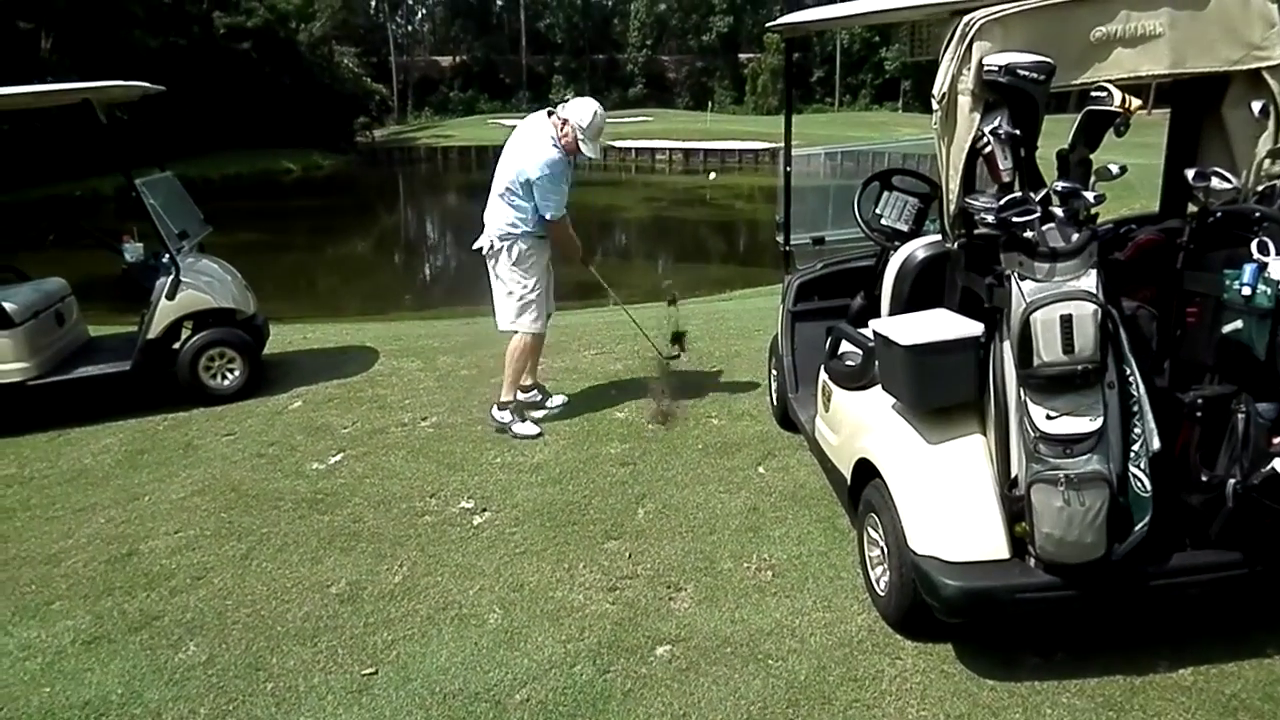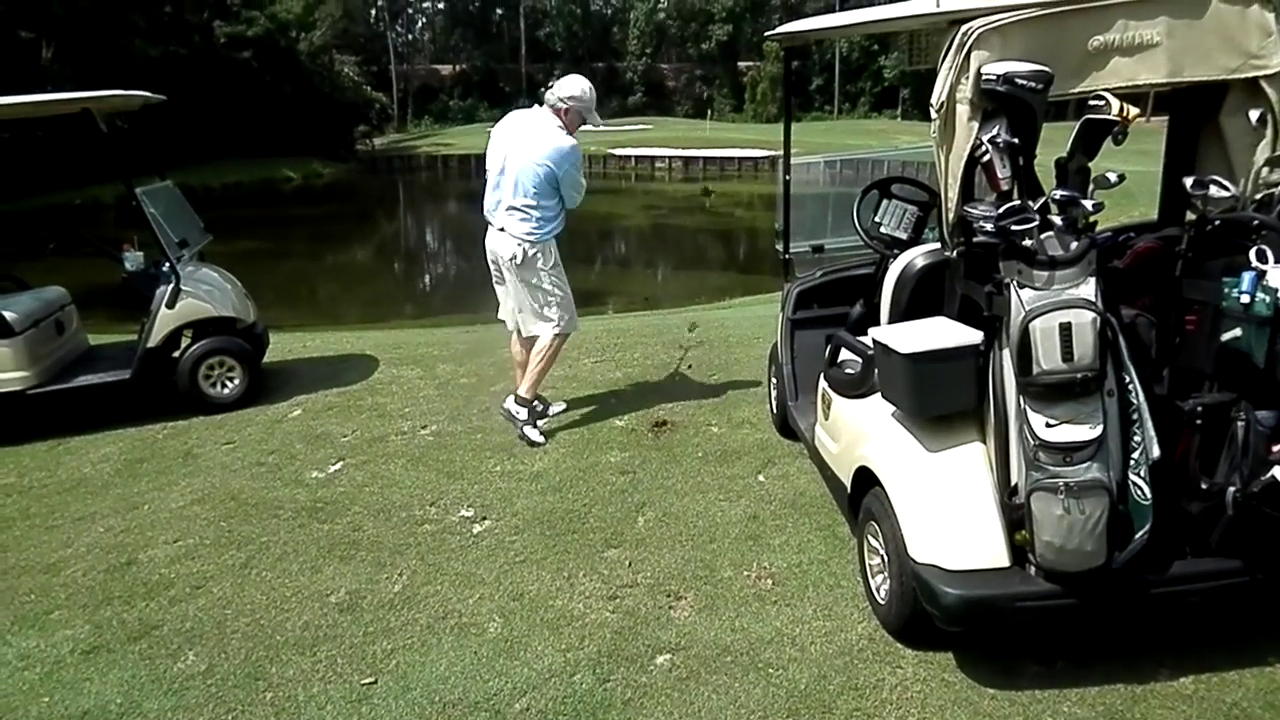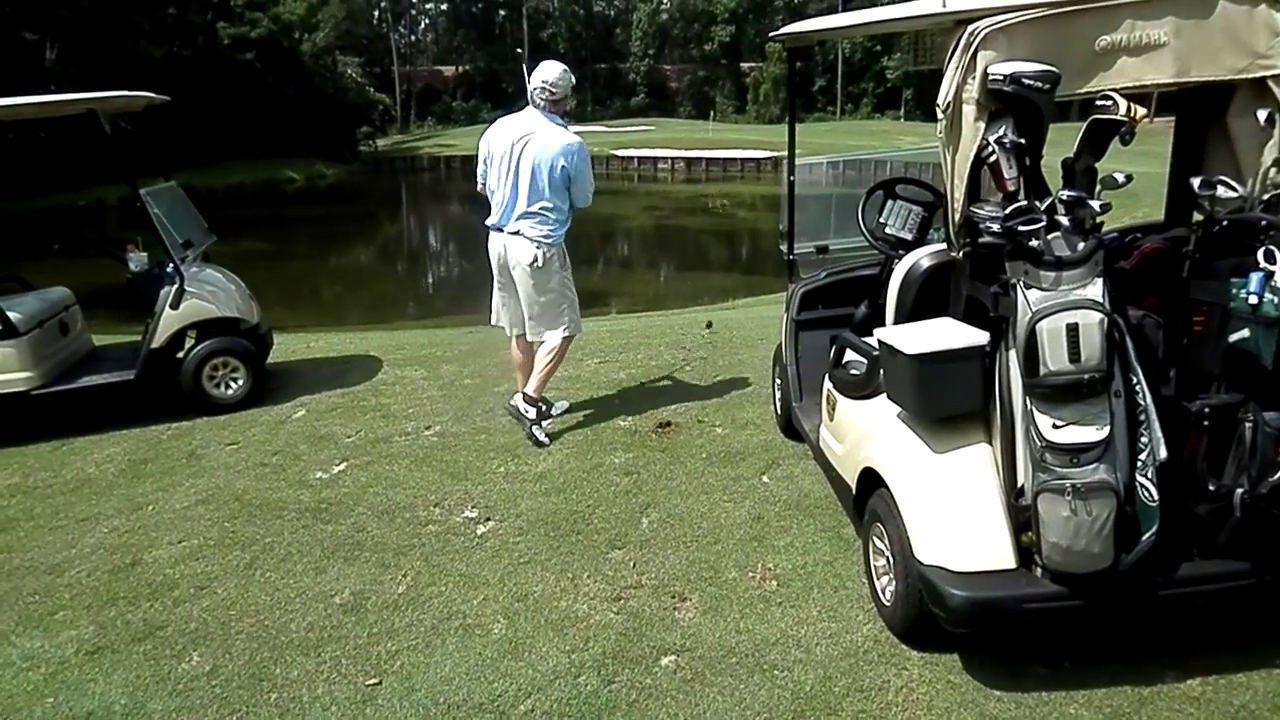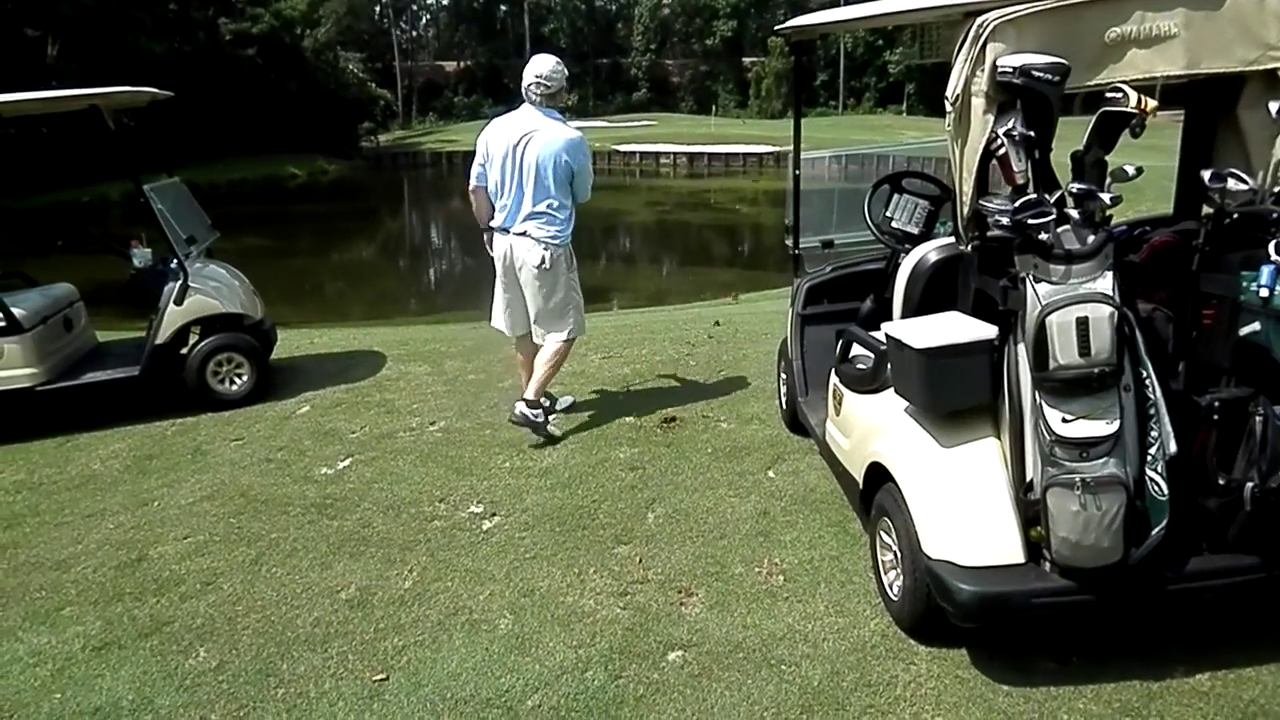
dt=0.3s
person 1, frame 1
left shoulder: (539, 122)
right shoulder: (547, 159)
right elbow: (556, 221)
left wrist: (563, 239)
right wrist: (573, 248)
left hip: (520, 237)
right hip: (513, 242)
left knee: (536, 317)
right knee: (528, 323)
left ankle: (527, 388)
right ankle: (504, 406)
person 1, frame 2
left shoulder: (510, 121)
right shoulder: (564, 147)
left elbow: (493, 173)
right elbow: (573, 200)
left hip: (497, 236)
right hip: (530, 245)
left knee: (523, 325)
right knee: (556, 325)
left ankle: (526, 397)
right ankle: (521, 400)
person 1, frame 3
left shoulder: (497, 130)
right shoulder: (570, 145)
left elbow: (482, 185)
right elbow: (581, 201)
left hip: (499, 240)
right hip: (538, 247)
left knee: (520, 329)
right knee: (560, 329)
left ankle: (531, 399)
right ankle: (528, 399)
person 1, frame 4
left shoulder: (494, 130)
right shoulder: (571, 140)
left elbow: (476, 189)
right elbow: (581, 196)
left wrist: (488, 227)
left hip: (504, 241)
right hip: (545, 247)
left knee: (522, 329)
right knee: (561, 331)
left ankle: (535, 397)
right ankle: (530, 401)
